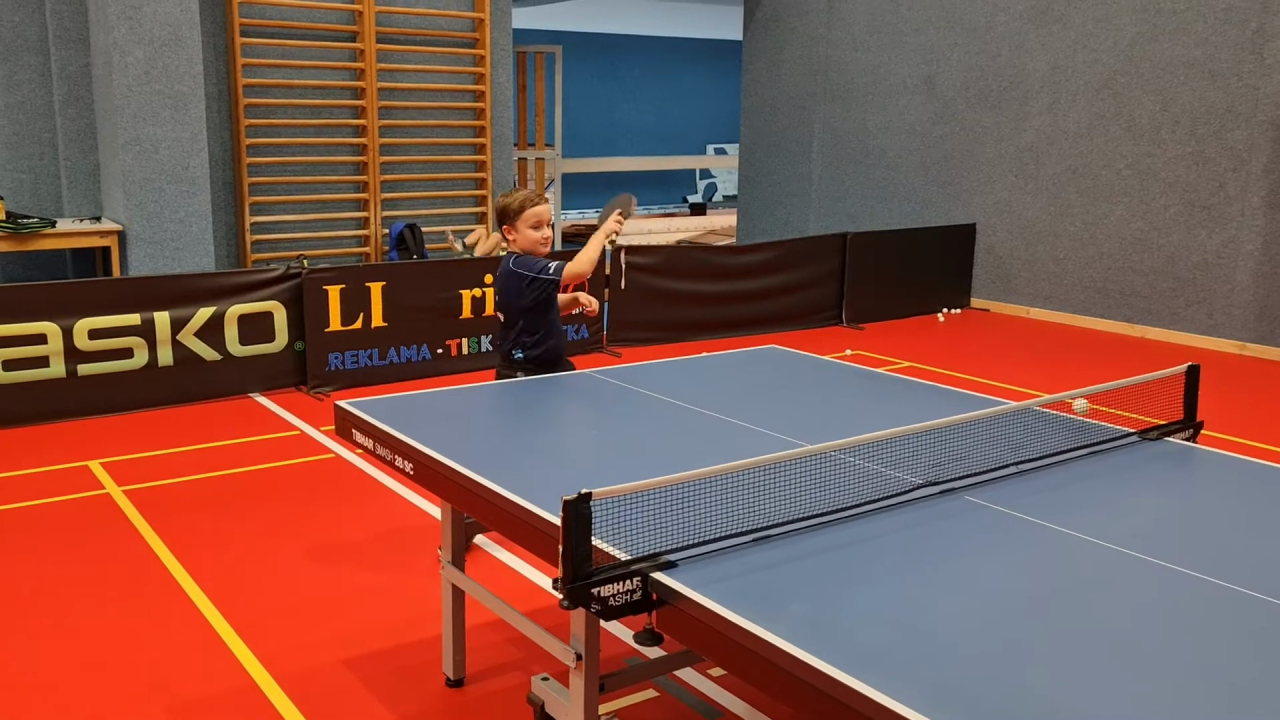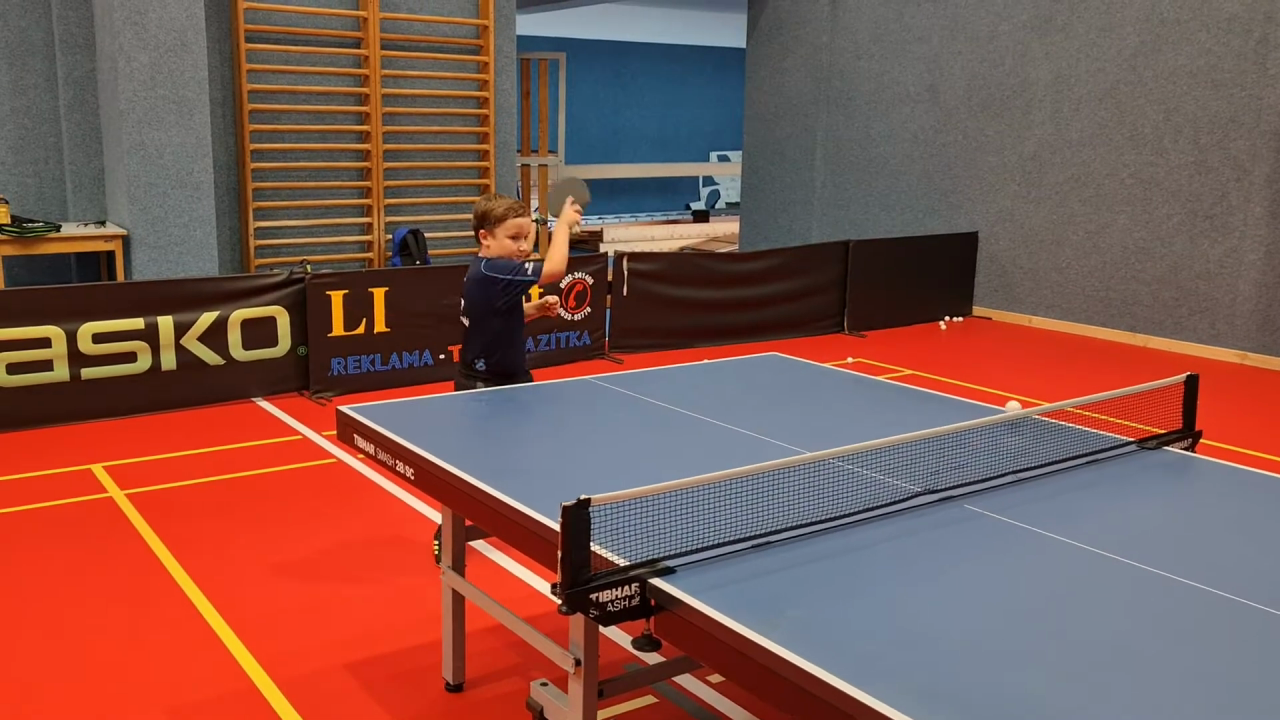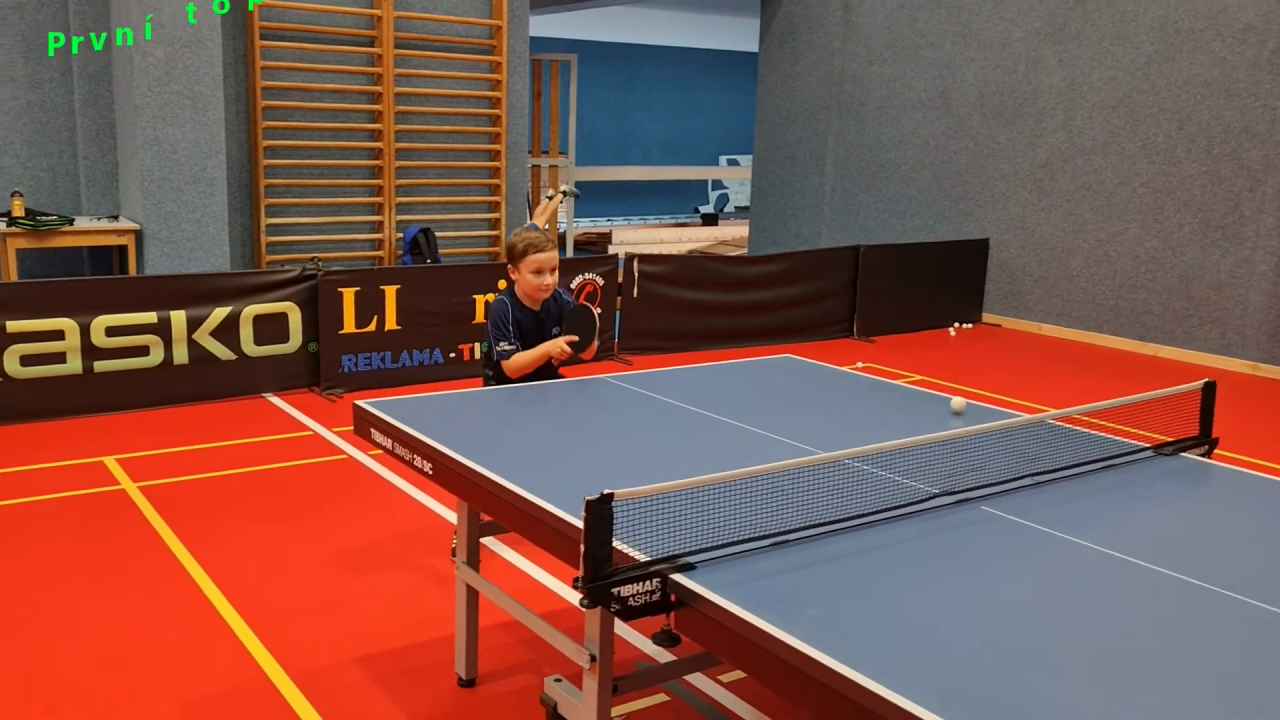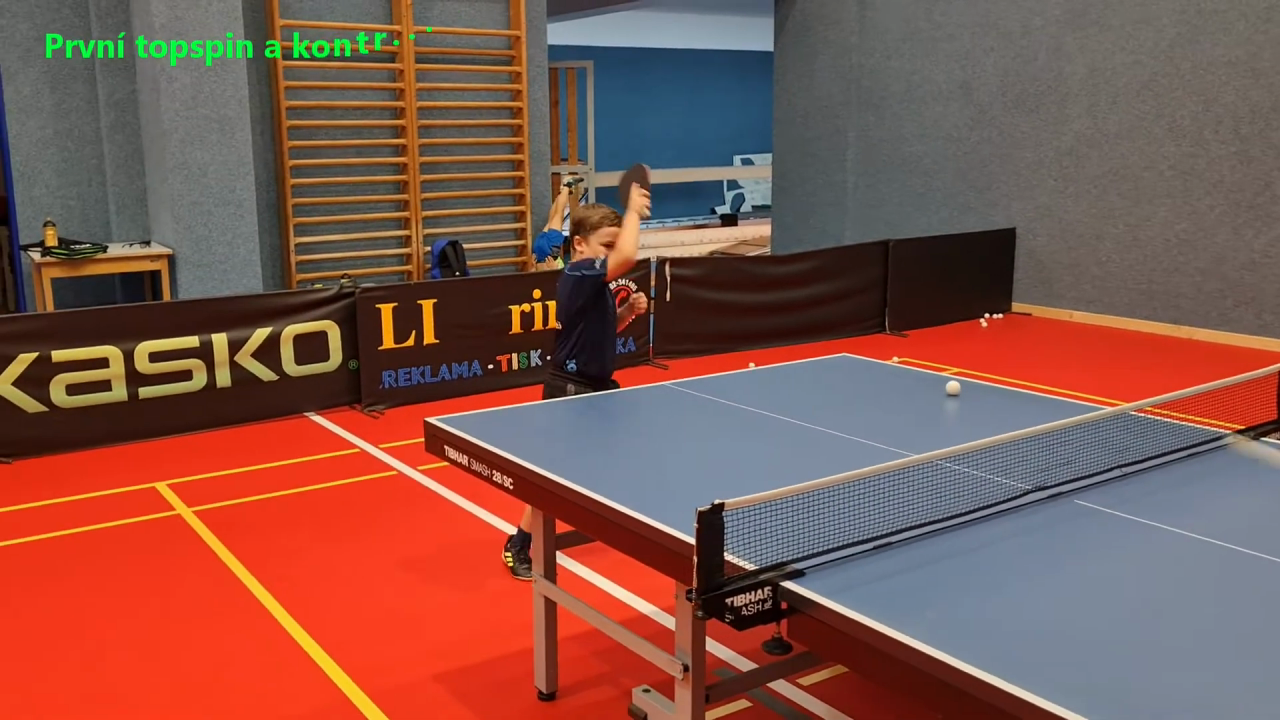
dt=1s
person 1, frame 1
left shoulder: (532, 264)
right shoulder: (518, 268)
right elbow: (578, 270)
left wrist: (576, 298)
right wrist: (603, 231)
left hip: (555, 369)
right hip: (522, 377)
person 1, frame 2
left shoulder: (492, 270)
right shoulder: (489, 271)
right elbow: (553, 269)
left wrist: (537, 308)
right wrist: (563, 222)
left hip: (513, 379)
right hip: (482, 386)
person 1, frame 3
left shoulder: (562, 299)
right shoulder: (503, 307)
left elbow: (586, 353)
right elbow: (511, 367)
left wrist: (588, 343)
right wrist: (547, 349)
person 1, frame 4
left shoulder: (598, 282)
right shoulder: (578, 273)
right elbow: (627, 258)
left wrist: (631, 310)
right wrist: (634, 209)
left hip: (600, 384)
right hip: (569, 386)
right ankle: (520, 544)
